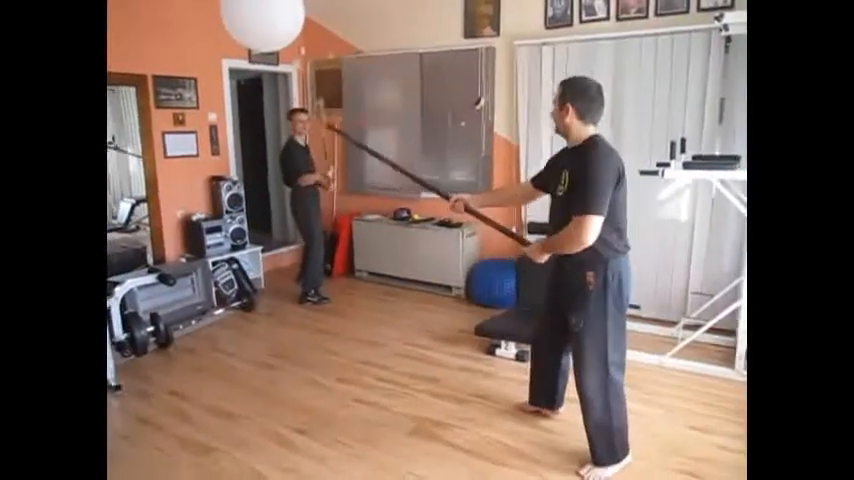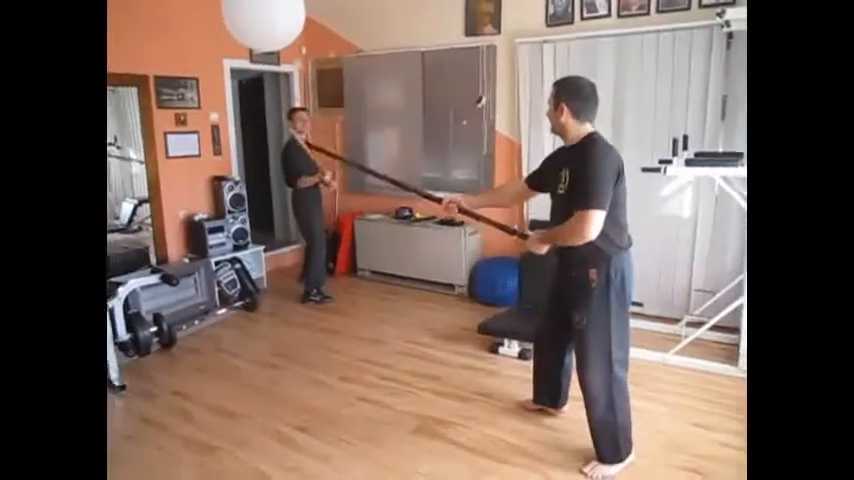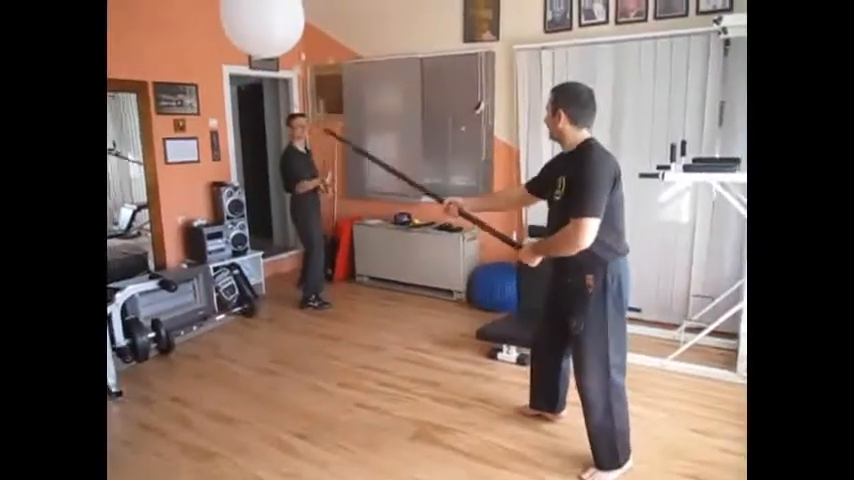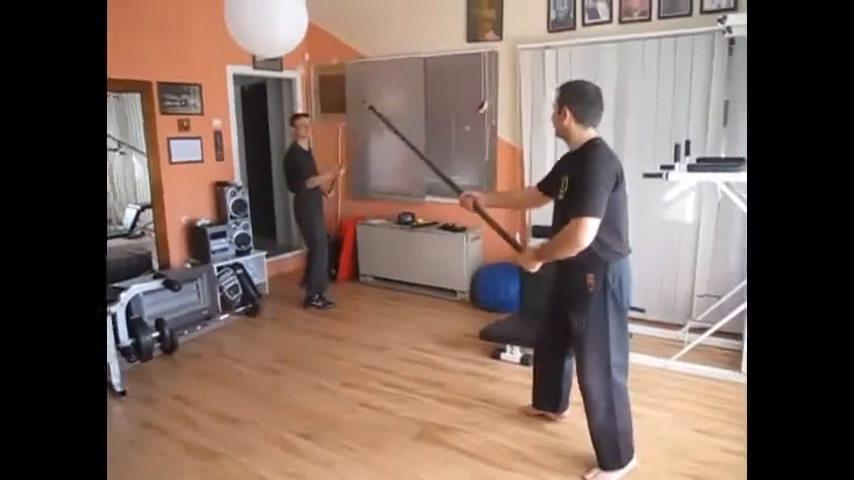
dt=0.2s
person 1, frame 1
left shoulder: (599, 160)
right shoulder: (568, 157)
left elbow: (584, 234)
right elbow: (525, 190)
left wrist: (543, 248)
right wrist: (473, 200)
left hip: (599, 275)
right hip: (572, 270)
left knee: (596, 365)
right knee: (549, 338)
right ankle: (546, 400)
person 1, frame 2
left shoulder: (599, 157)
right shoulder: (564, 156)
left elbow: (587, 228)
right elbow: (519, 190)
left wrist: (543, 238)
right wrist: (467, 201)
left hip: (602, 272)
right hip: (573, 267)
left knee: (600, 363)
right knee: (551, 336)
right ankle: (550, 398)
person 1, frame 3
left shoulder: (596, 163)
right shoulder: (562, 163)
left elbow: (581, 236)
right elbow: (519, 195)
left wrist: (536, 250)
right wrist: (467, 203)
left hip: (599, 278)
right hip: (570, 274)
left knee: (597, 370)
right knee: (548, 341)
right ankle: (547, 404)
person 1, frame 4
left shoulder: (598, 162)
right shoulder: (572, 161)
left elbow: (580, 236)
right elbow: (534, 195)
left wrist: (536, 256)
right wrist: (483, 198)
left hip: (601, 277)
right hip: (574, 273)
left knee: (599, 369)
right knee: (551, 341)
right ankle: (550, 404)
person 2, frame 1
left shoulder: (303, 146)
right shoulder: (291, 149)
right elbow: (301, 179)
left wrist: (323, 182)
right wrist: (321, 176)
left hip: (310, 198)
right hip: (302, 200)
left knee: (312, 242)
right knee: (316, 244)
left ankle: (305, 276)
right ankle: (309, 291)
person 2, frame 2
left shoulder: (306, 146)
right shoulder: (291, 150)
right elbow: (299, 182)
left wrist: (327, 179)
right wrist: (319, 178)
left hip: (313, 198)
right hip: (303, 200)
left knee: (314, 242)
right knee: (317, 243)
left ankle: (307, 276)
right ankle: (311, 290)
person 2, frame 3
left shoulder: (306, 151)
right shoulder: (290, 156)
right elbow: (297, 187)
left wrist: (323, 185)
right wrist: (318, 181)
left hip: (311, 203)
right hip: (302, 206)
left knee: (313, 247)
right knee: (316, 249)
left ankle: (306, 282)
right ankle: (310, 296)
person 2, frame 4
left shoulder: (307, 151)
right shoulder: (294, 154)
right elbow: (308, 182)
left wrist: (322, 188)
right wrist: (332, 175)
left hip: (313, 203)
right hip: (305, 204)
left knee: (316, 247)
right knee: (319, 248)
left ankle: (310, 281)
right ankle: (314, 295)
